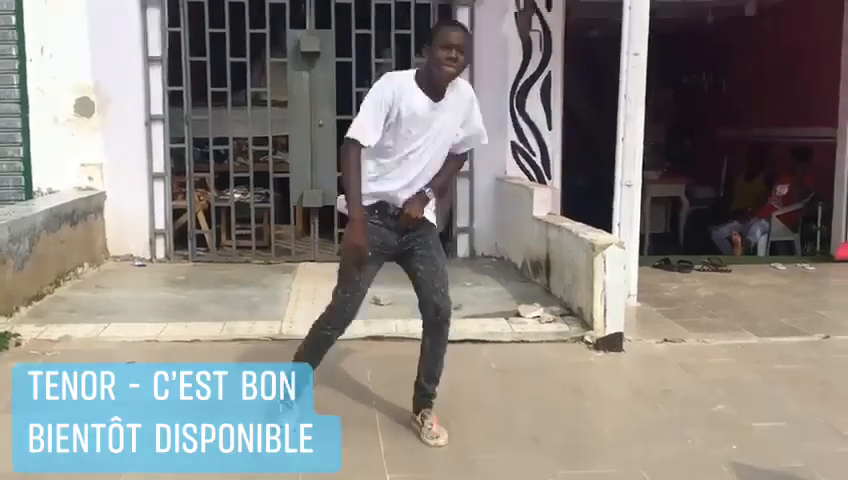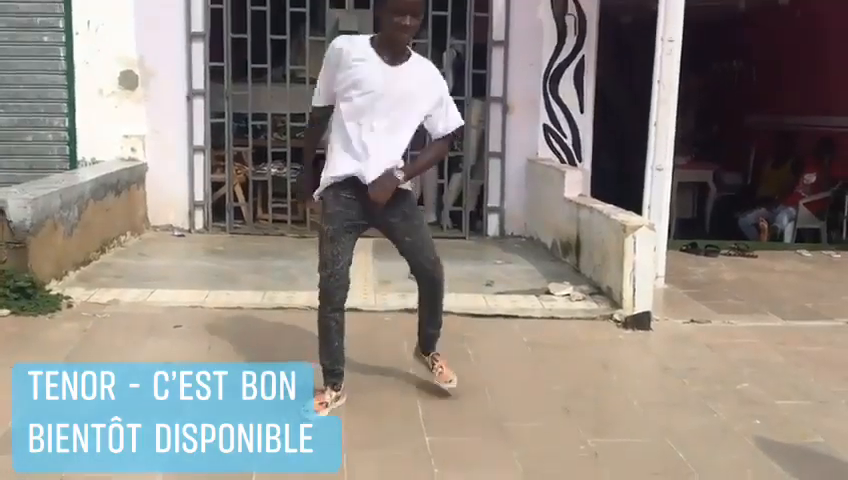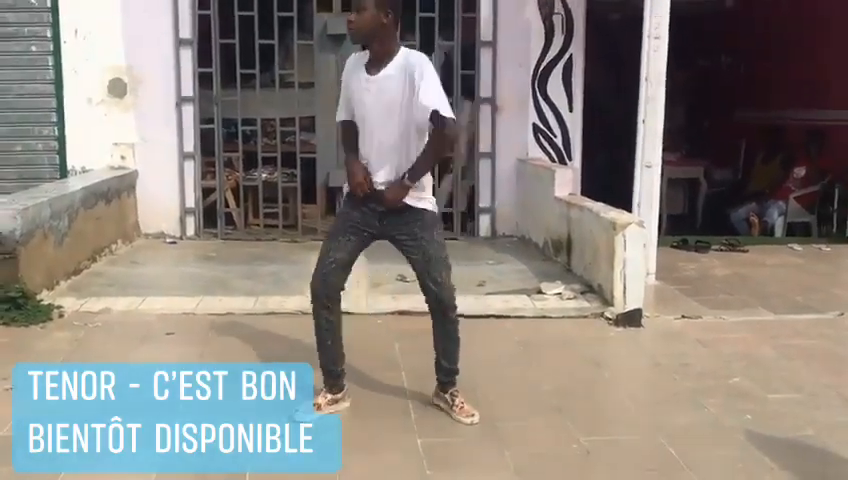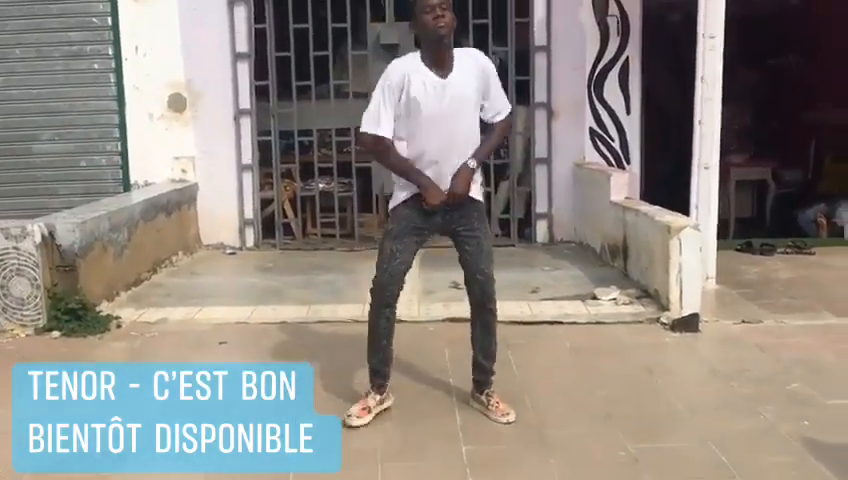
dt=1s
person 1, frame 1
left shoulder: (464, 96)
right shoulder: (391, 86)
right elbow: (352, 148)
left wrist: (424, 193)
right wrist: (355, 220)
left hip: (419, 218)
right hip: (375, 212)
left knee: (438, 310)
right knee: (341, 309)
left ankle: (423, 407)
person 1, frame 2
left shoulder: (427, 74)
right shoulder: (344, 51)
left elbow: (446, 136)
right elbow: (319, 110)
left wrist: (395, 178)
right wrist: (308, 171)
left hip: (392, 189)
right hip: (343, 187)
left knee: (431, 272)
right knee: (333, 287)
left ankle: (427, 351)
right ankle: (333, 386)
person 1, frame 3
left shoulder: (415, 65)
right shoulder: (353, 65)
left elbow: (445, 128)
left wrist: (403, 181)
right wrist: (355, 165)
left hip: (410, 203)
right hip: (361, 201)
left knee: (442, 296)
right knee: (323, 285)
left ankle: (448, 390)
right ankle: (334, 388)
person 1, frame 4
left shoulder: (476, 62)
right shoulder: (400, 72)
left elbow: (502, 121)
right elbow: (372, 137)
left wrist: (470, 166)
right wrist: (422, 182)
left hip: (465, 198)
right hip: (413, 199)
left knee: (484, 291)
right knee: (384, 287)
left ankle: (482, 388)
right ankle: (378, 389)
